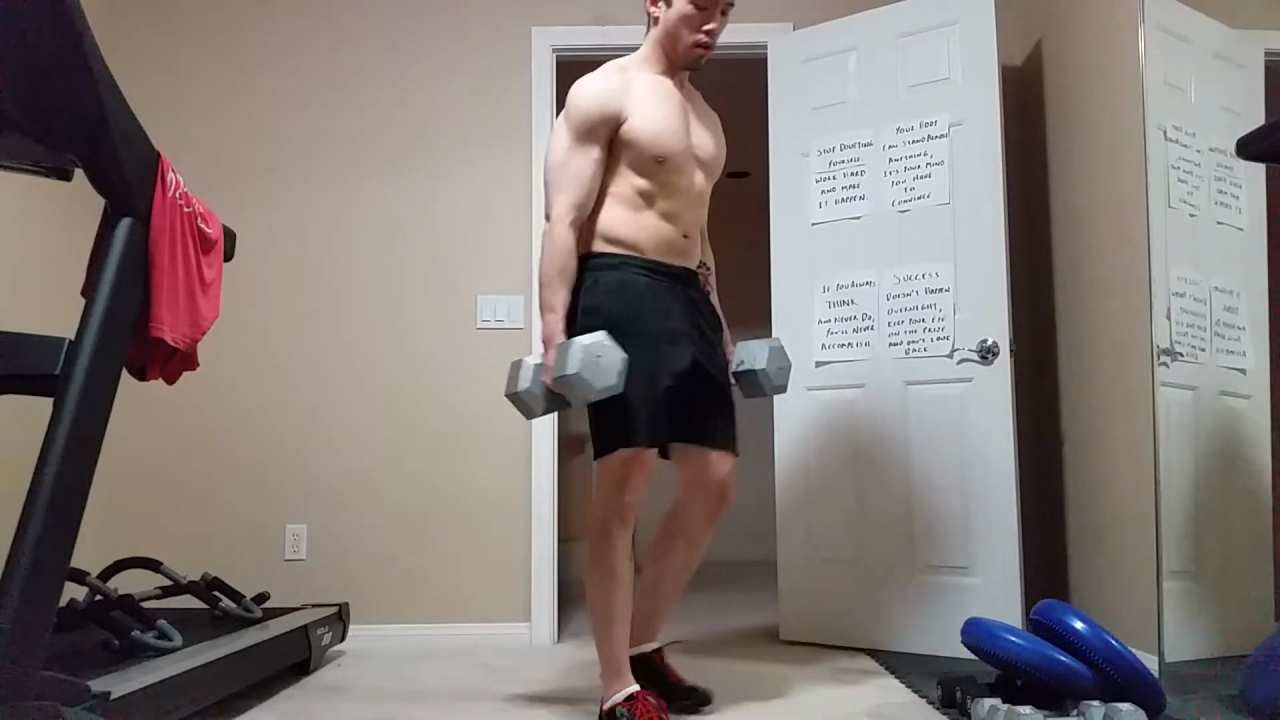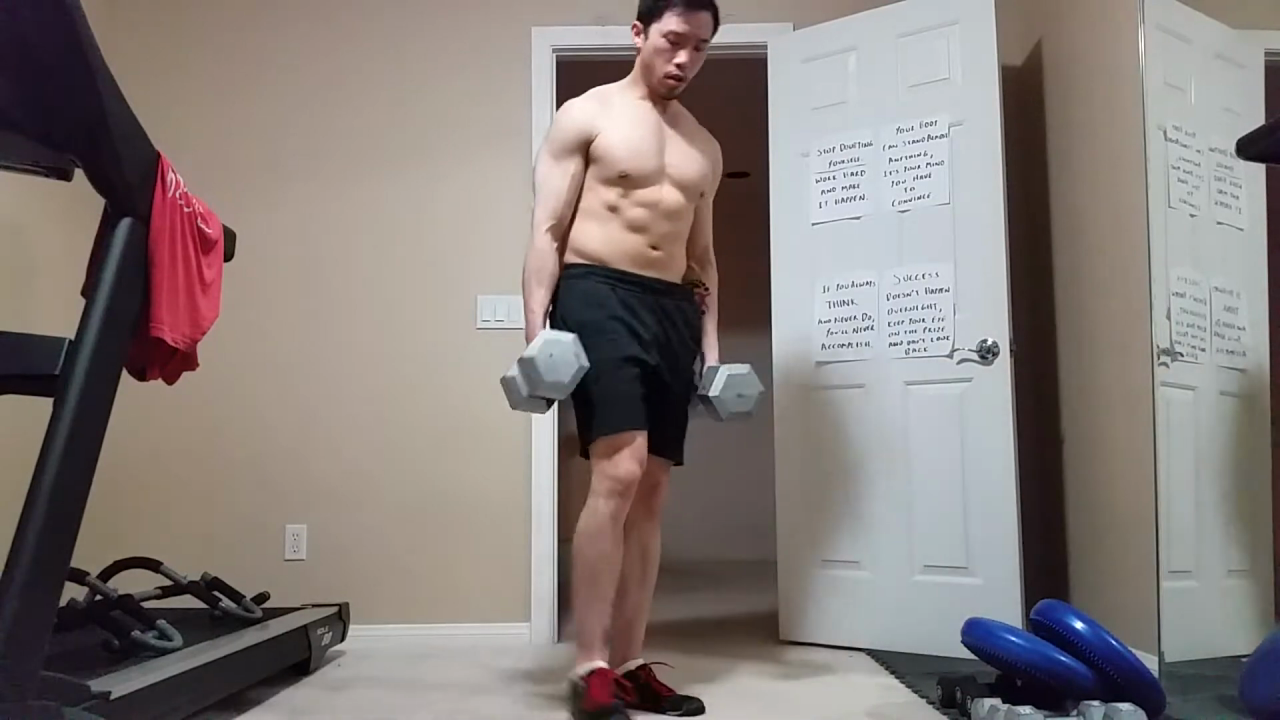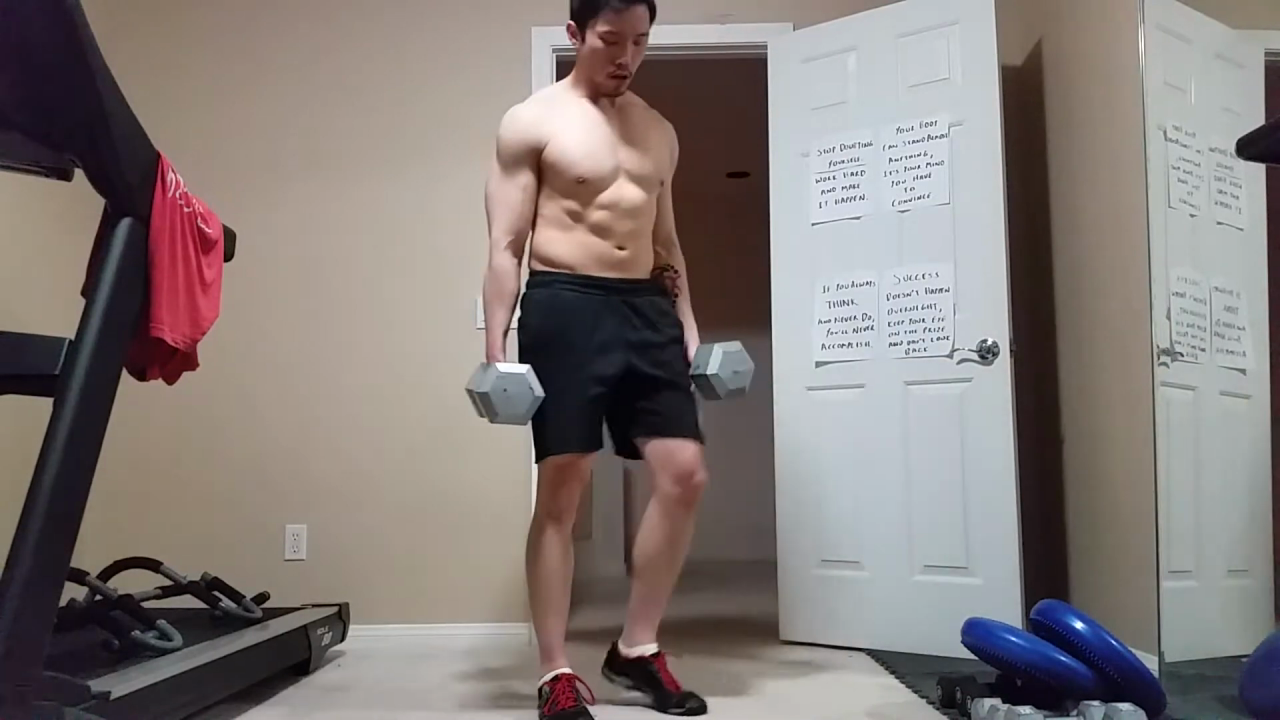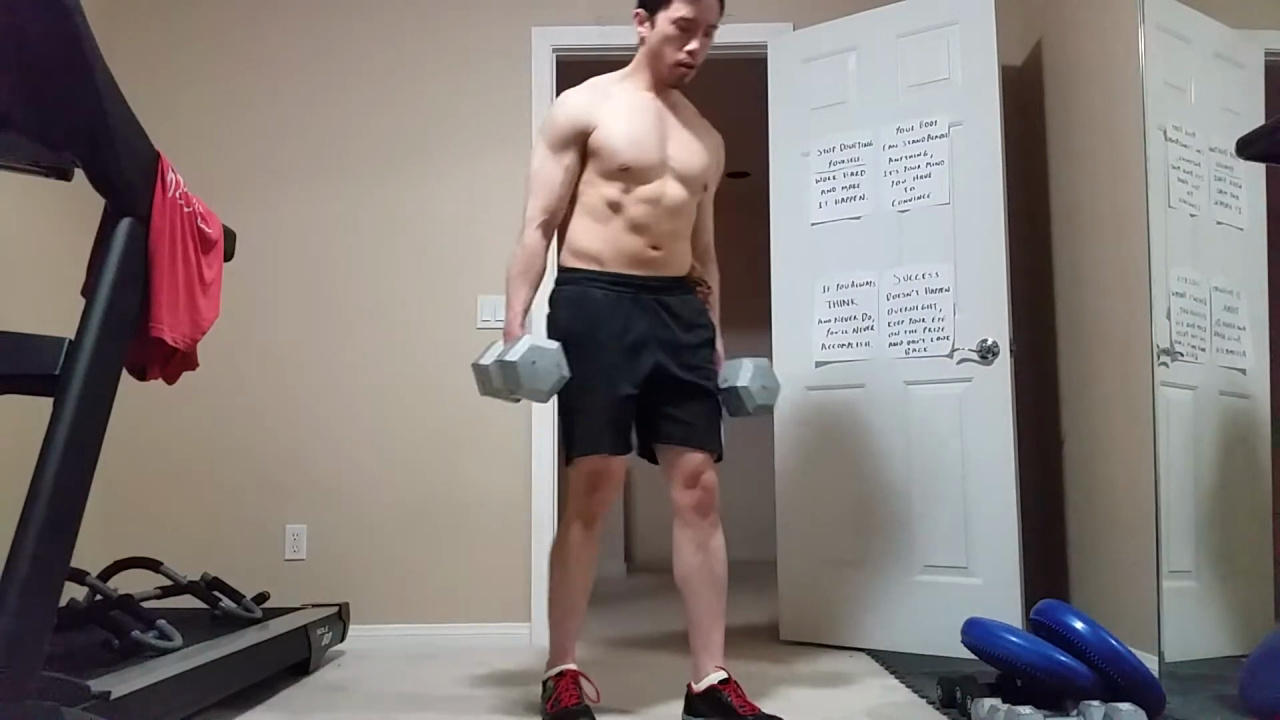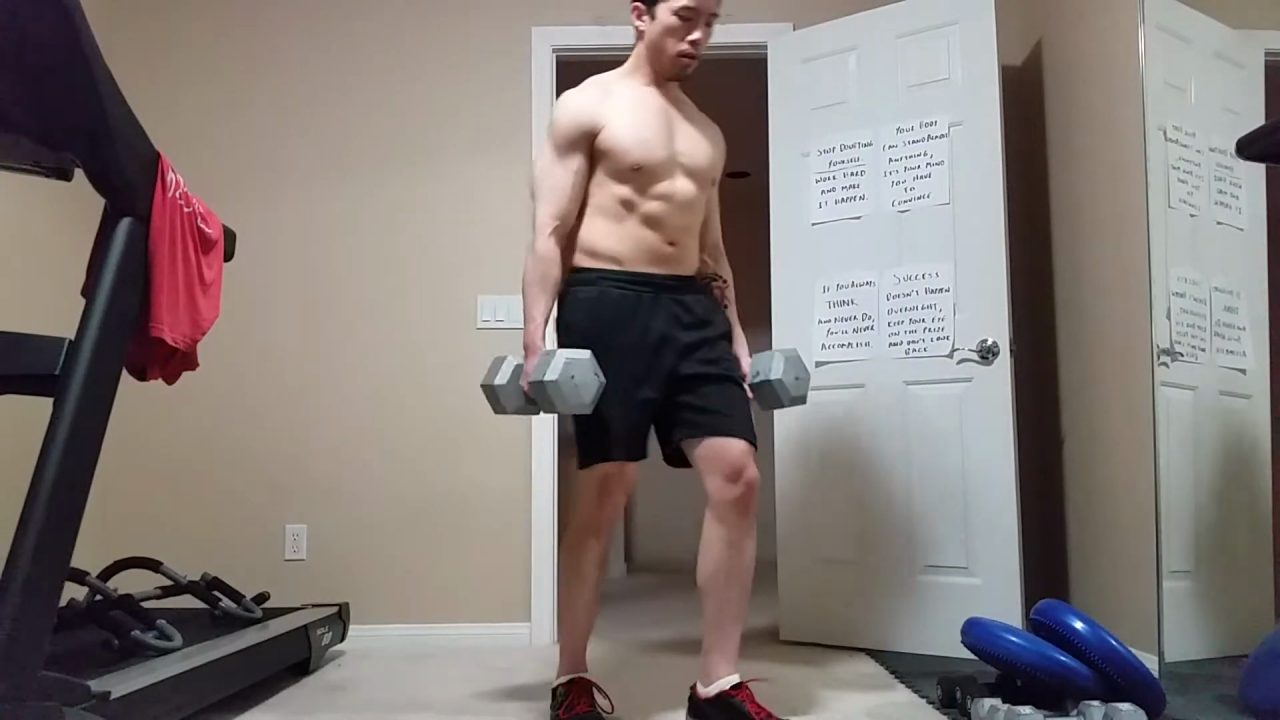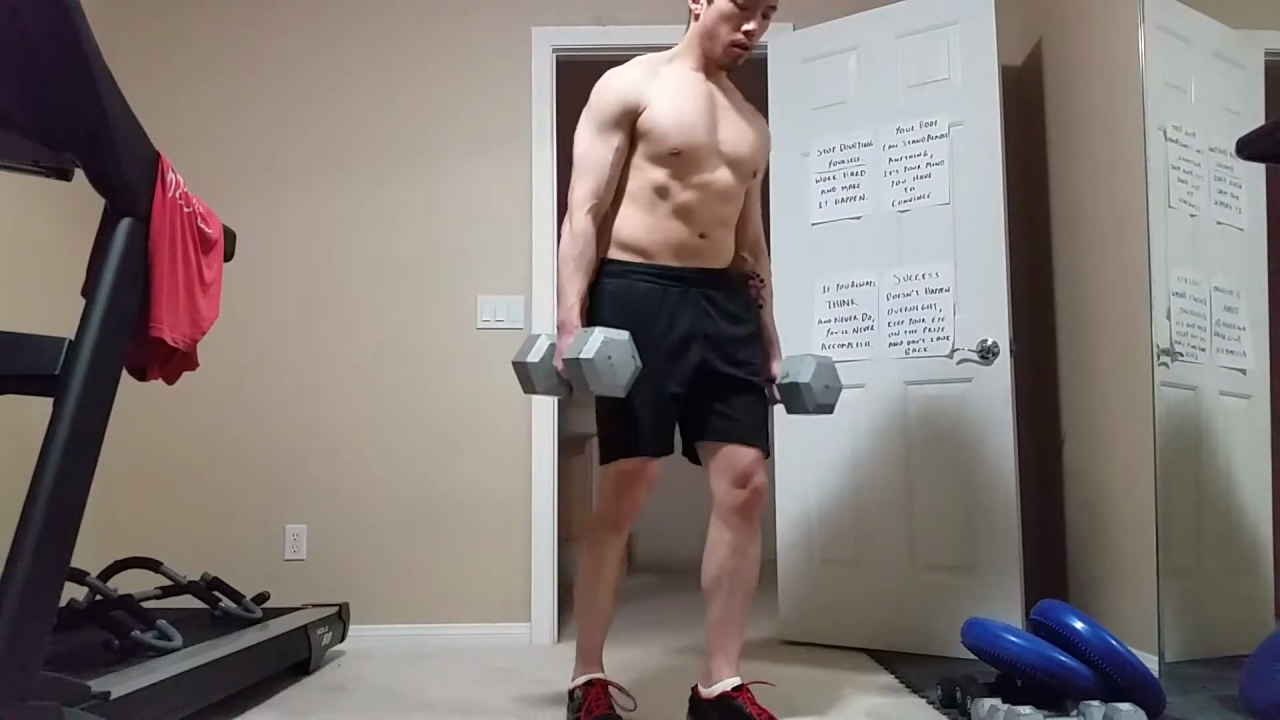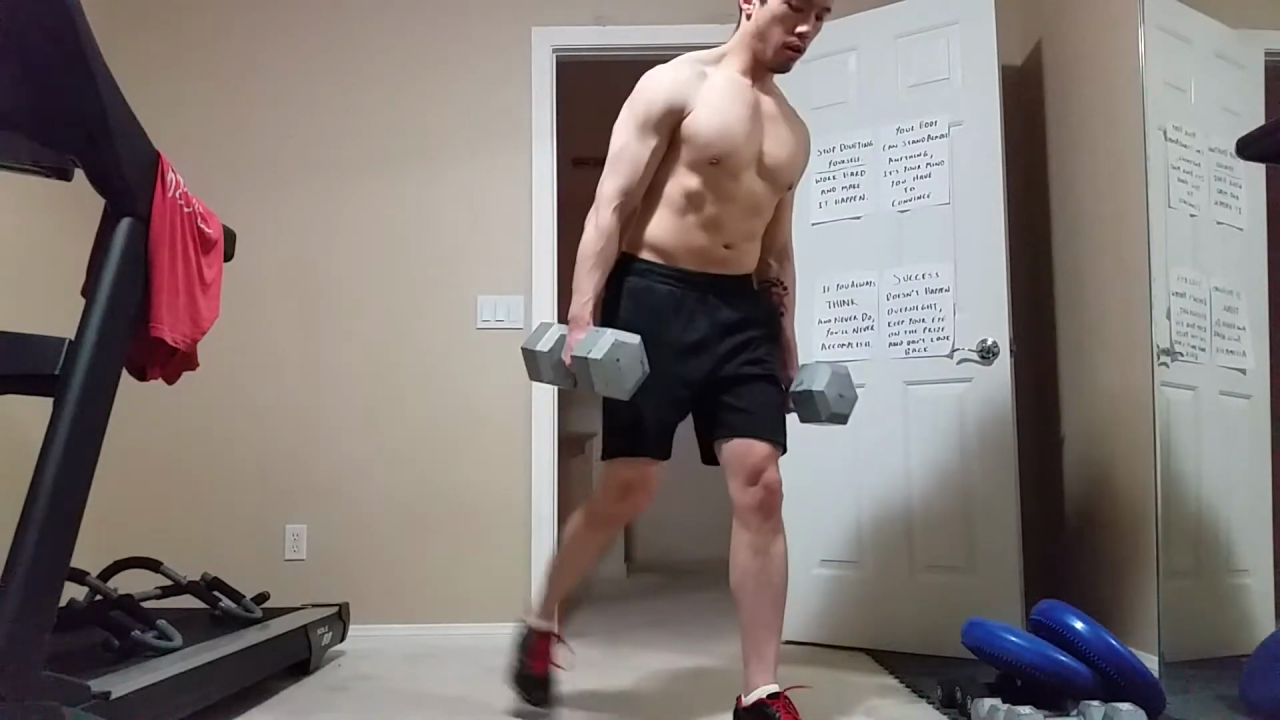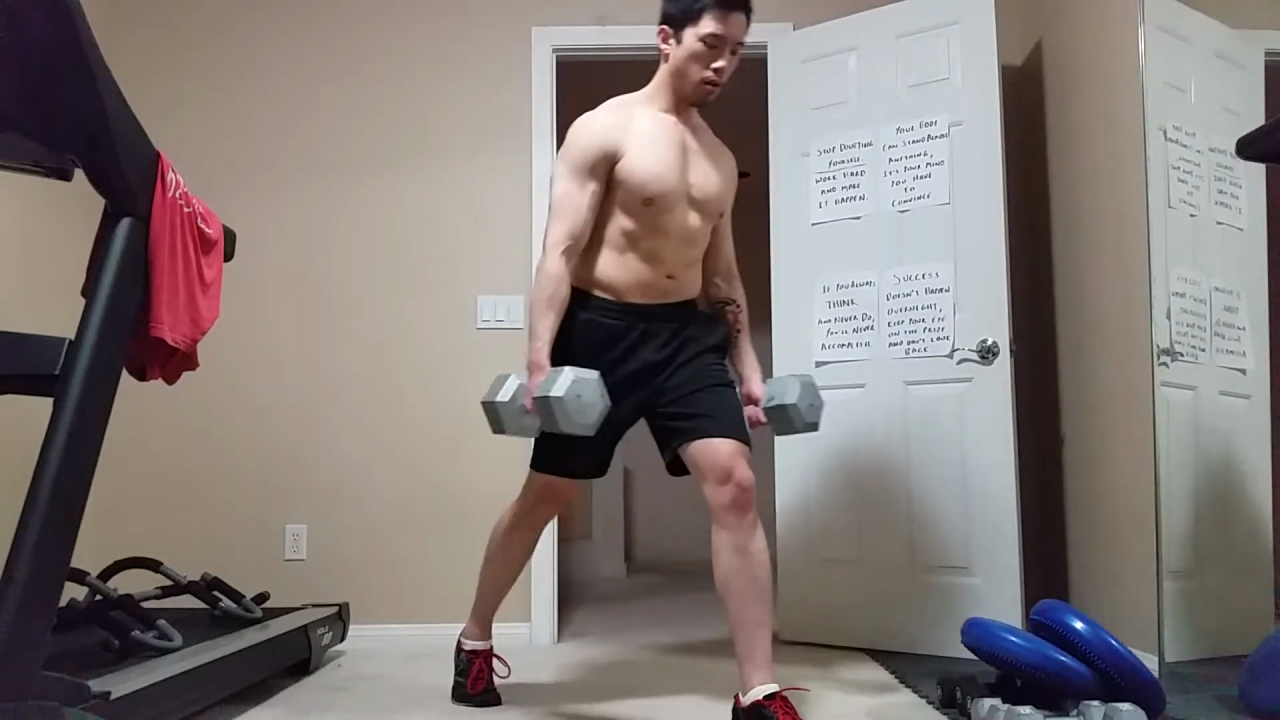
dt=0.5s
person 1, frame 1
left shoulder: (705, 117)
right shoulder: (604, 93)
right elbow: (562, 223)
left wrist: (719, 322)
right wrist: (555, 335)
left hip: (688, 297)
right hip: (622, 291)
left knee: (714, 481)
right knee: (621, 493)
left ankle: (642, 644)
person 1, frame 2
left shoulder: (704, 148)
right shoulder: (585, 116)
right elbow: (546, 233)
left wrist: (709, 339)
right wrist: (536, 330)
left hip: (671, 311)
right hip: (598, 297)
left knee: (650, 491)
right knee: (618, 473)
person 1, frame 3
left shoulder: (659, 132)
right shoulder: (530, 122)
right elbow: (506, 246)
left wrist: (688, 325)
right wrist: (495, 350)
left hip: (644, 310)
right hip: (564, 308)
left knee: (684, 475)
right knee: (561, 493)
left ankle: (637, 646)
person 1, frame 4
left shoulder: (706, 139)
right shoulder: (582, 108)
right elbow: (538, 225)
left wrist: (716, 343)
right wrist: (515, 324)
left hip: (679, 311)
right hip: (595, 302)
left knee: (698, 491)
right knee: (594, 489)
person 1, frame 5
left shoulder: (707, 133)
right shoulder: (586, 107)
right elbow: (549, 233)
left wrist: (737, 339)
right wrist: (535, 336)
left hip: (693, 311)
right hip: (609, 305)
left knee: (736, 480)
right knee: (602, 498)
person 1, frame 6
left shoulder: (751, 123)
right shoulder: (630, 86)
right elbow: (584, 211)
left wrist: (770, 339)
right wrist: (571, 315)
left hip: (724, 306)
right hip: (637, 296)
left knee: (743, 487)
right knee: (623, 490)
person 1, frame 7
left shoulder: (793, 128)
right shoulder: (676, 85)
right elbow: (611, 206)
left wrist: (788, 347)
right wrist: (581, 315)
left hip: (743, 311)
right hip: (658, 296)
left knee: (759, 488)
right knee: (628, 490)
right ankle: (541, 626)
person 1, frame 8
left shoulder: (720, 158)
right shoulder: (604, 130)
left elbow: (722, 273)
right elbow: (560, 251)
left wrist: (748, 368)
right wrist: (539, 357)
left hip: (687, 334)
right hip: (603, 330)
left knee: (735, 489)
right knee: (544, 497)
right ankle: (475, 642)
